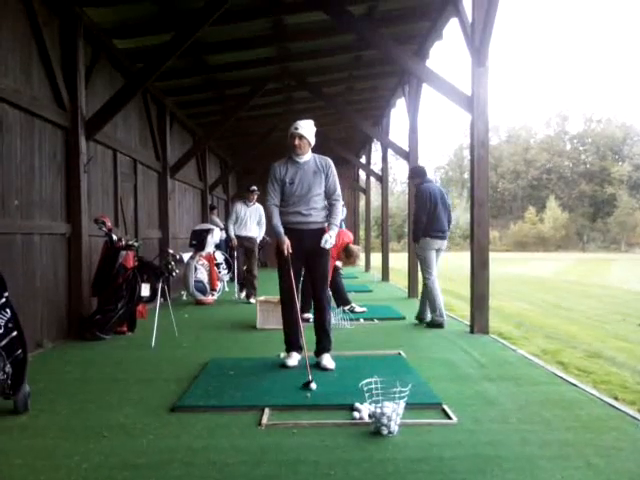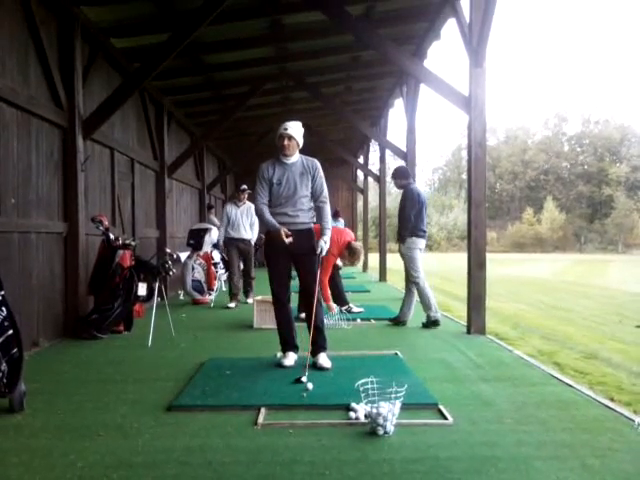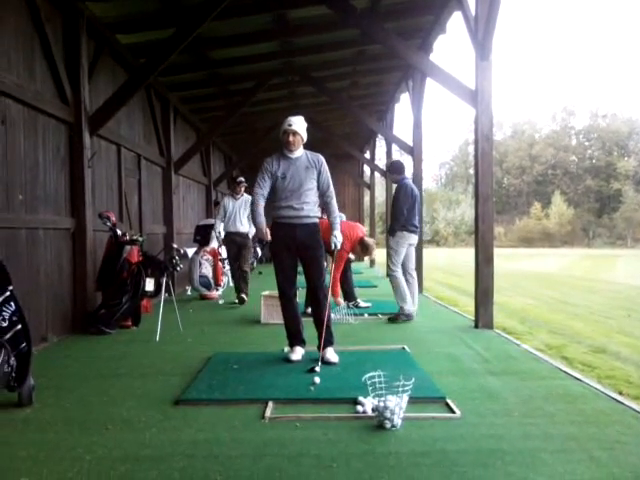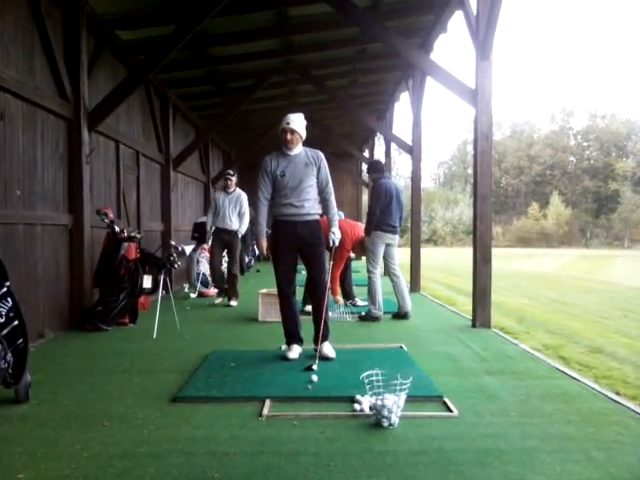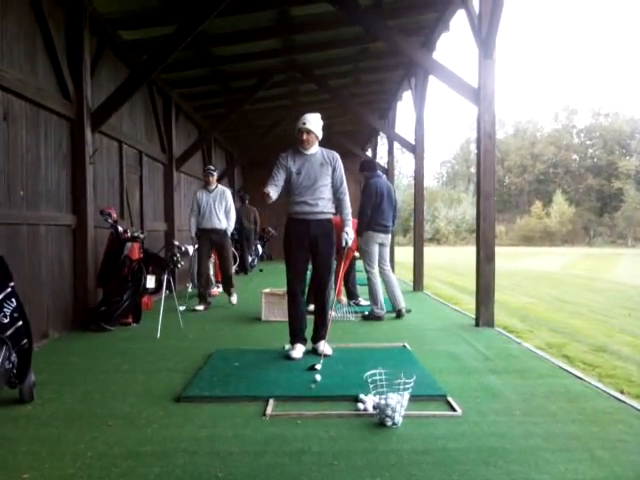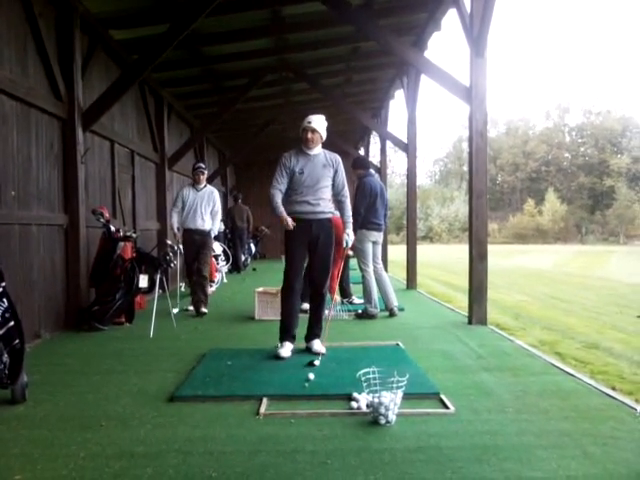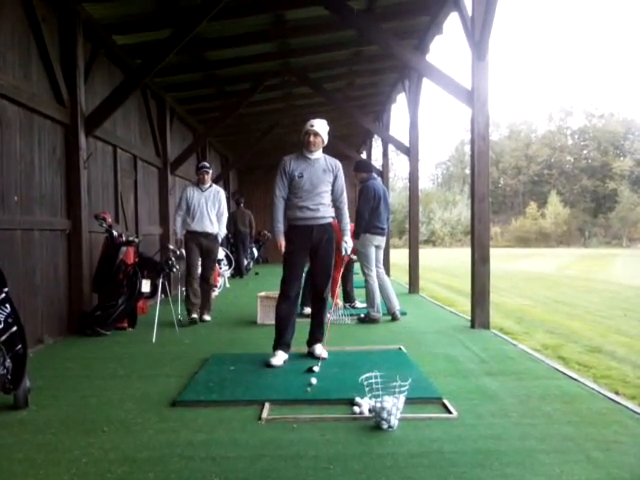
dt=0.5s
person 1, frame 1
left shoulder: (325, 164)
right shoulder: (279, 168)
left elbow: (335, 199)
right elbow: (272, 204)
left wrist: (333, 229)
right wrist: (280, 235)
left hip: (317, 235)
right hip: (290, 236)
left knee: (321, 295)
right knee: (288, 295)
left ankle: (324, 350)
right ankle: (293, 349)
person 1, frame 2
left shoulder: (312, 165)
right shoulder: (266, 168)
left elbow: (322, 201)
right elbow: (261, 203)
left wrist: (326, 233)
right wrist: (276, 228)
left hip: (304, 235)
right hip: (276, 237)
left knee: (311, 293)
right knee: (280, 295)
left ankle: (319, 350)
right ankle: (289, 349)
person 1, frame 3
left shoulder: (317, 161)
right shoulder: (271, 163)
left elbow: (328, 196)
right elbow: (260, 194)
left wrist: (336, 228)
right wrist: (260, 224)
left hip: (309, 229)
right hip: (281, 231)
left knee: (318, 288)
right knee: (287, 290)
left ankle: (326, 344)
right ankle: (296, 343)
person 1, frame 4
left shoulder: (316, 158)
right shoulder: (270, 162)
left elbow: (327, 193)
right elbow: (263, 199)
left wrist: (334, 224)
right wrist: (261, 234)
left hip: (311, 227)
right hip: (282, 229)
left knee: (319, 283)
right knee: (285, 288)
left ankle: (322, 339)
right ankle: (293, 341)
person 1, frame 5
left shoulder: (332, 158)
right shoulder: (286, 159)
left elbow: (341, 193)
right elbow: (276, 184)
left wrist: (348, 224)
right wrist: (269, 192)
left hip: (323, 226)
right hip: (296, 226)
left knee: (323, 284)
right knee: (295, 285)
left ankle: (320, 338)
right ankle: (297, 340)
person 1, frame 6
left shoulder: (333, 160)
right shoulder: (288, 159)
left elbow: (342, 194)
right elbow: (276, 189)
left wrist: (348, 226)
right wrist: (281, 213)
left hip: (323, 225)
right hip: (296, 225)
left knee: (320, 284)
right knee: (292, 282)
left ankle: (314, 337)
right ankle: (287, 338)
person 1, frame 7
left shoulder: (334, 165)
right shoulder: (289, 163)
left elbow: (340, 201)
right elbow: (279, 198)
left wrist: (346, 233)
right wrist: (279, 232)
left hip: (324, 231)
right hip: (297, 230)
left knee: (321, 289)
right knee: (290, 289)
left ankle: (316, 342)
right ankle: (281, 347)
person 2, frame 1
left shoulder: (422, 190)
right shoulder: (441, 190)
left elbow: (420, 217)
right elbow: (449, 217)
left wrist: (415, 238)
right wrist: (444, 234)
left hip: (427, 239)
right hip: (441, 238)
left knee: (429, 278)
right knee: (432, 276)
left ankle: (438, 318)
right ankle: (424, 314)
person 2, frame 2
left shoulder: (409, 192)
right shoulder: (417, 191)
left elbow: (407, 218)
left wrist: (401, 238)
left hip: (411, 239)
right hip: (418, 238)
left knee: (417, 278)
right knee: (411, 279)
left ankle: (433, 316)
right ankle: (403, 316)
person 2, frame 3
left shoulder: (403, 186)
right shoulder: (411, 186)
left elbow: (400, 212)
left wrist: (392, 231)
left hip: (402, 233)
right hip: (412, 233)
left knee: (393, 271)
right knee: (409, 272)
left ankle: (406, 309)
right ankle: (409, 309)
person 2, frame 4
left shoulder: (379, 185)
right shoulder: (395, 186)
left elbow: (374, 211)
right elbow: (401, 211)
left wrist: (368, 231)
right wrist: (397, 228)
left hip: (379, 233)
right hip: (393, 234)
left knee: (374, 272)
right knee: (394, 270)
left ankle: (375, 312)
right ankle: (405, 308)
person 2, frame 5
left shoulder: (370, 184)
right shoulder: (388, 185)
left elbow: (365, 211)
right elbow: (394, 210)
left wrist: (359, 232)
left hip: (371, 232)
right hip: (386, 233)
left knee: (372, 271)
right knee: (386, 269)
left ankle: (378, 311)
right ankle: (400, 306)
person 2, frame 6
left shoulder: (364, 183)
right shoulder: (379, 183)
left elbow: (359, 210)
right elbow: (385, 209)
left wrist: (353, 231)
left hip: (364, 231)
right hip: (378, 231)
left knee: (367, 270)
right knee: (378, 268)
left ankle: (371, 309)
right ankle: (392, 305)
person 2, frame 7
left shoulder: (367, 186)
right shoulder: (381, 186)
left elbow: (362, 214)
right elbow: (386, 212)
left wrist: (356, 236)
left hip: (368, 235)
right hip: (381, 235)
left knee: (370, 274)
right knee: (380, 272)
left ankle: (374, 313)
right ankle: (394, 309)
person 3, frame 1
left shoulder: (259, 208)
right shoulder: (237, 205)
left elbow: (262, 225)
right elbow: (230, 222)
left wrist: (258, 239)
right wrist: (232, 236)
left hip: (252, 240)
right hip: (238, 239)
left knee: (252, 269)
right knee: (239, 266)
left ankle: (251, 294)
right ankle: (242, 287)
person 3, frame 2
left shoulder: (251, 207)
right shoulder: (228, 207)
left elbow: (255, 225)
right elbow: (223, 225)
left wrist: (252, 240)
right wrist: (221, 242)
left hip: (247, 241)
right hip: (232, 241)
left knee: (248, 270)
right knee: (233, 270)
left ankle: (248, 294)
right ankle: (234, 298)
person 3, frame 3
left shoulder: (249, 200)
right shoulder: (225, 200)
left elbow: (253, 218)
right elbow: (219, 218)
left wrist: (250, 234)
left hip: (245, 236)
right hip: (230, 236)
left knee: (244, 266)
right knee: (234, 267)
left ankle: (243, 293)
right ankle: (239, 292)
person 3, frame 4
left shoulder: (241, 196)
right shoulder: (217, 194)
left elbow: (245, 217)
right elbow: (211, 213)
left wrist: (239, 233)
right wrist: (208, 229)
left hip: (233, 234)
right hip: (219, 233)
left knee: (233, 266)
right knee: (214, 263)
left ankle: (233, 296)
right ankle: (222, 290)
person 3, frame 5
left shoulder: (225, 192)
right shoulder: (199, 194)
left elbow: (231, 213)
right elbow: (194, 215)
left wrist: (228, 231)
right wrist: (193, 233)
left hip: (221, 232)
right hip: (204, 233)
left knee: (226, 265)
right knee: (203, 267)
left ankle: (231, 290)
right ankle: (204, 300)
person 3, frame 6
left shoulder: (213, 192)
right shoulder: (184, 191)
left elbow: (217, 215)
right elbow: (175, 211)
left wrist: (212, 233)
right wrist: (176, 230)
left hip: (205, 234)
right hip: (188, 234)
left knee: (203, 269)
right knee: (190, 269)
left ankle: (201, 304)
right ankle: (196, 299)
person 3, frame 7
left shoulder: (218, 192)
right shoulder: (188, 191)
left elbow: (222, 216)
right elbow: (180, 213)
left wrist: (219, 236)
right wrist: (179, 234)
left hip: (211, 237)
right hip: (192, 236)
left knee: (207, 276)
right knee: (192, 273)
left ankle: (204, 310)
right ankle: (193, 311)
